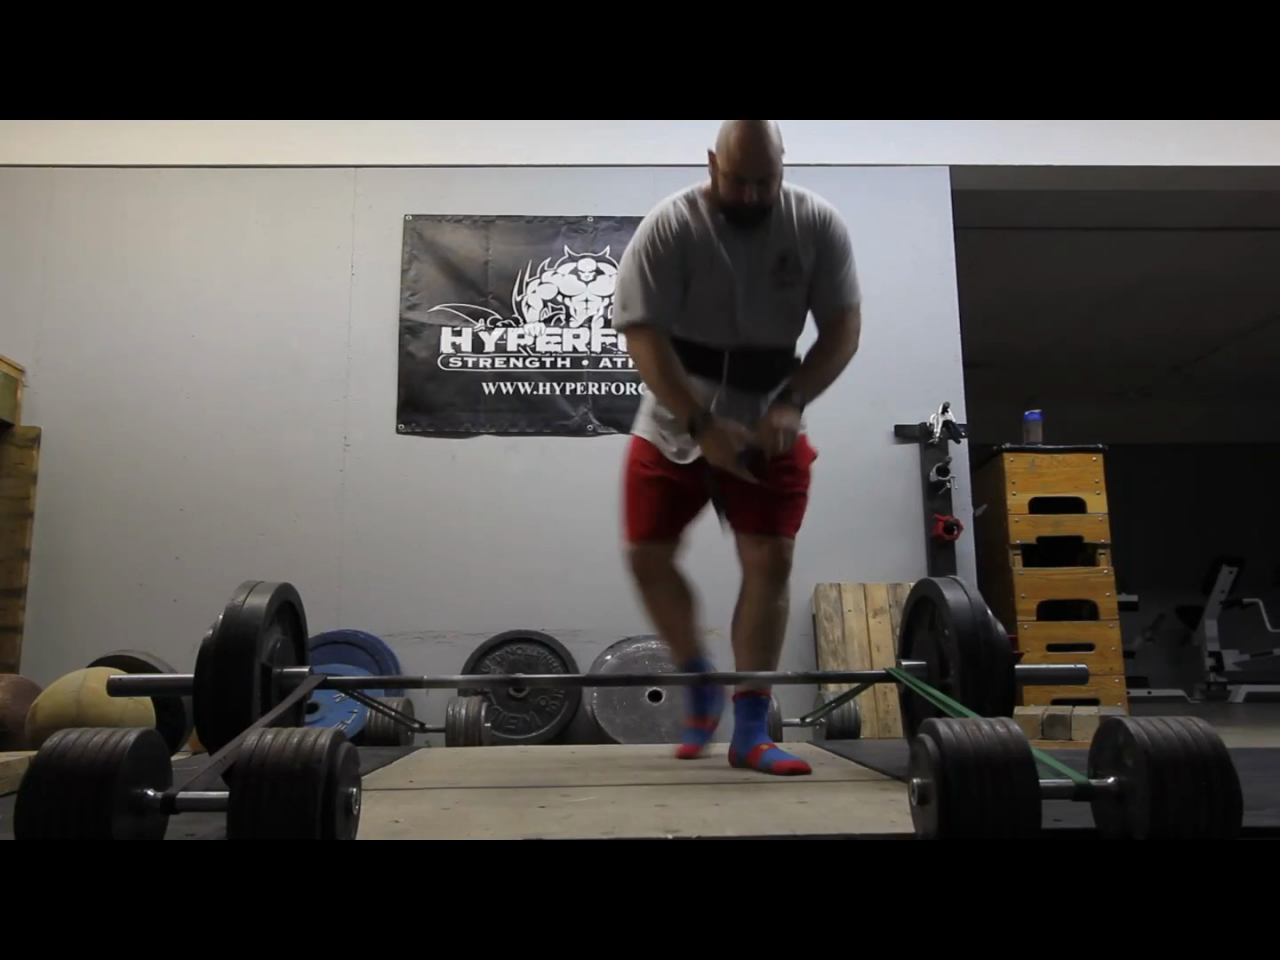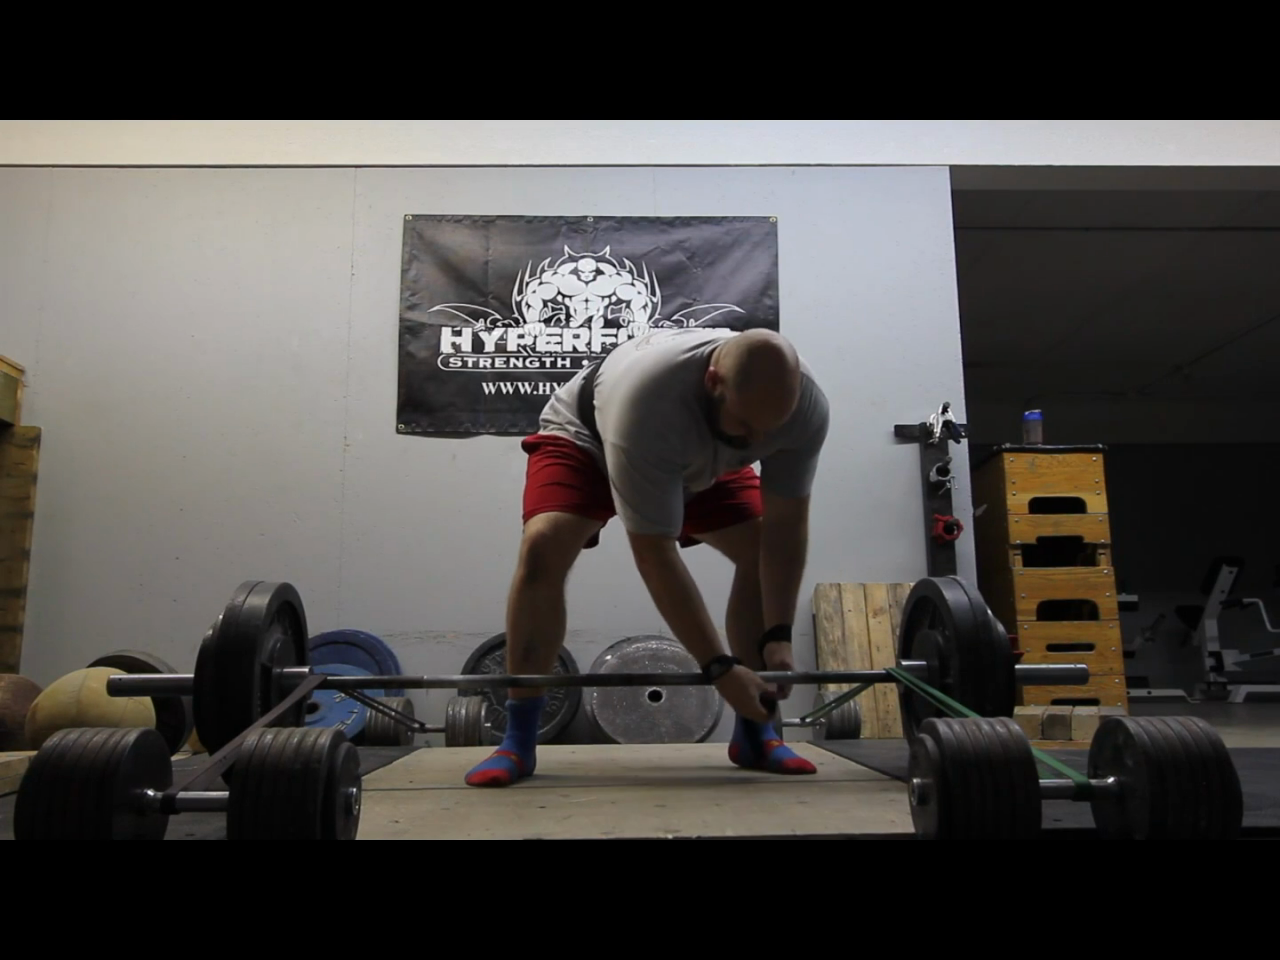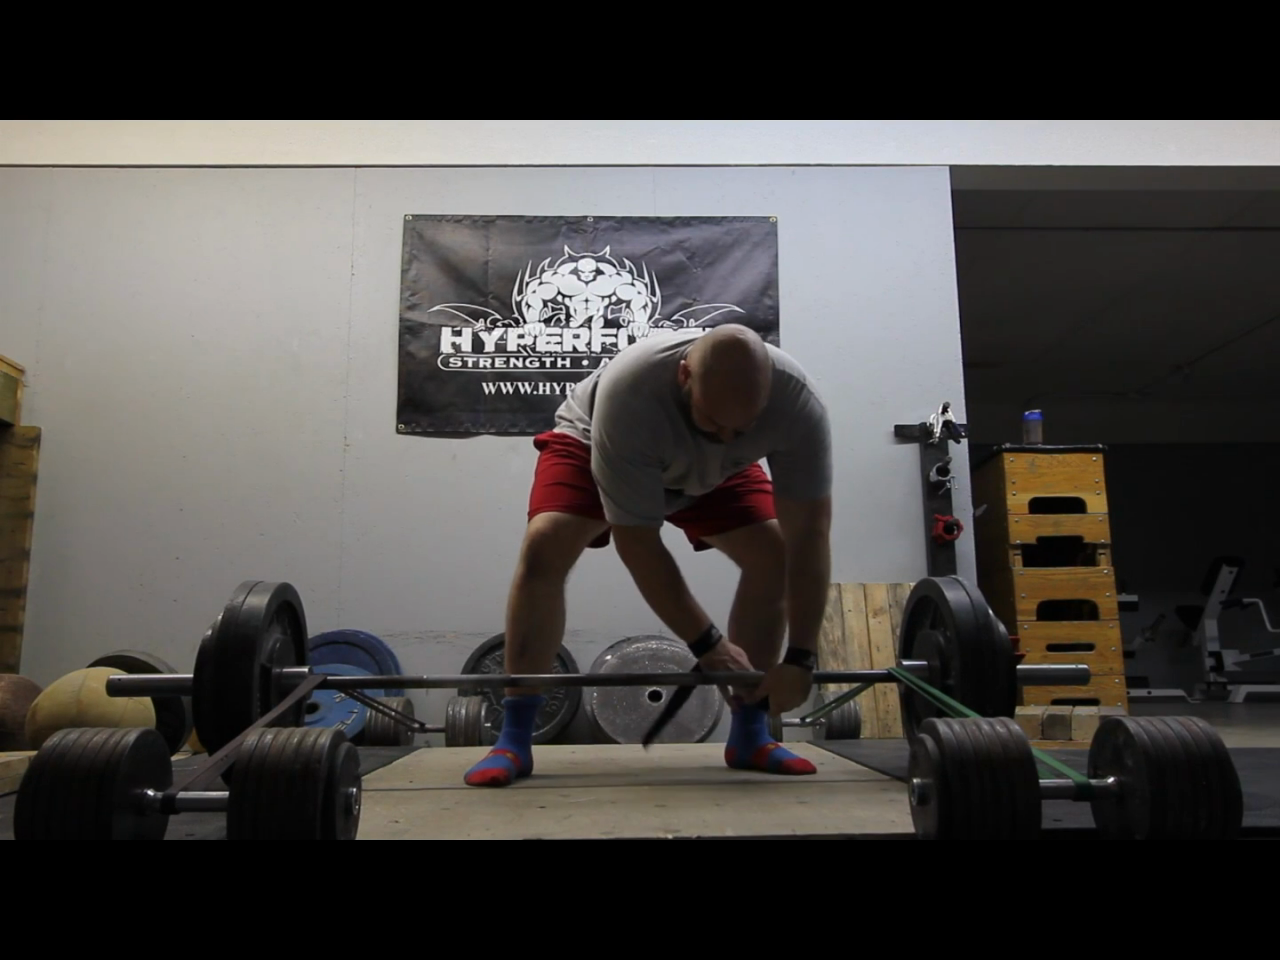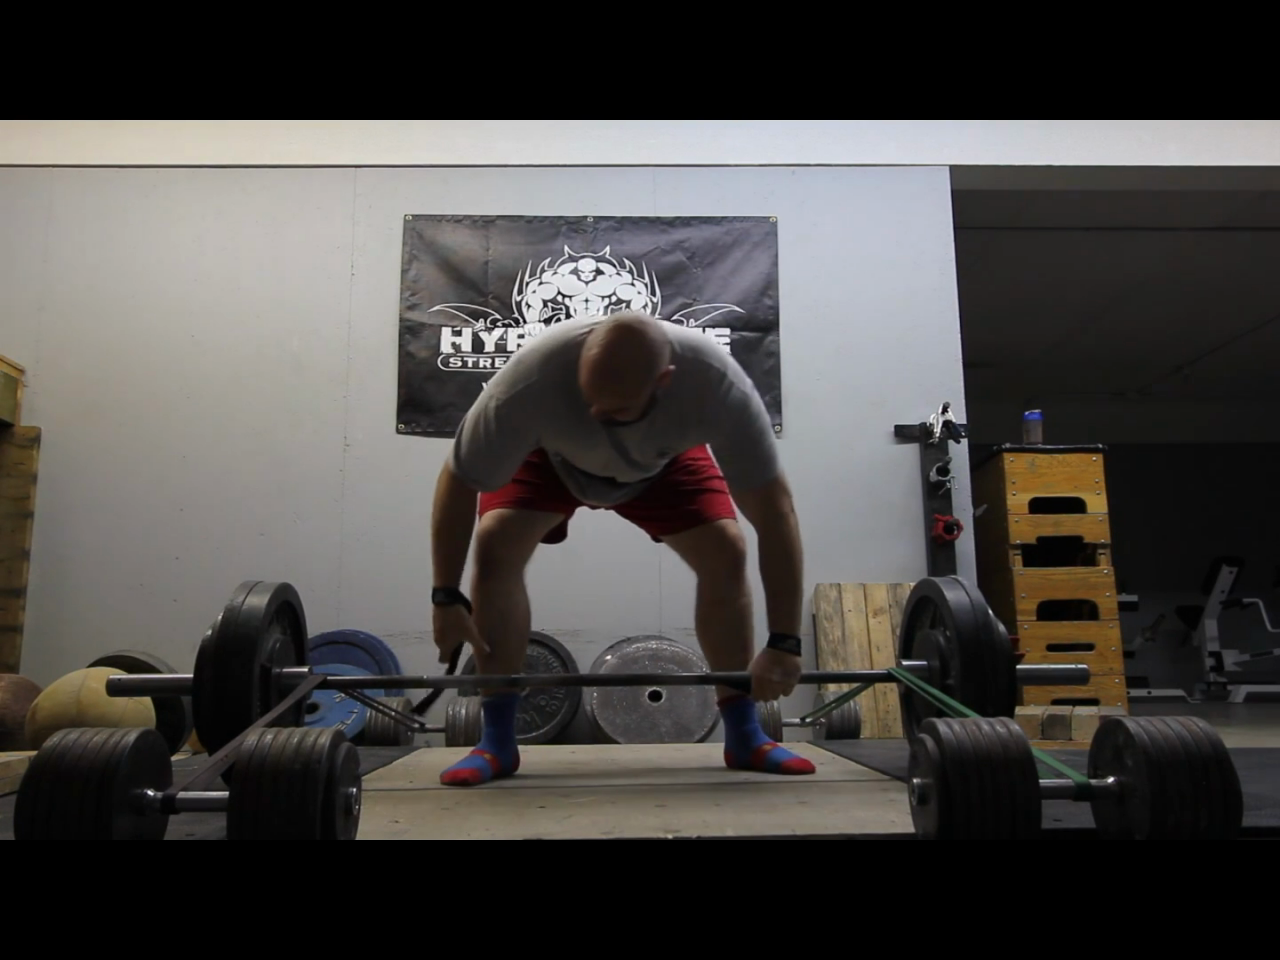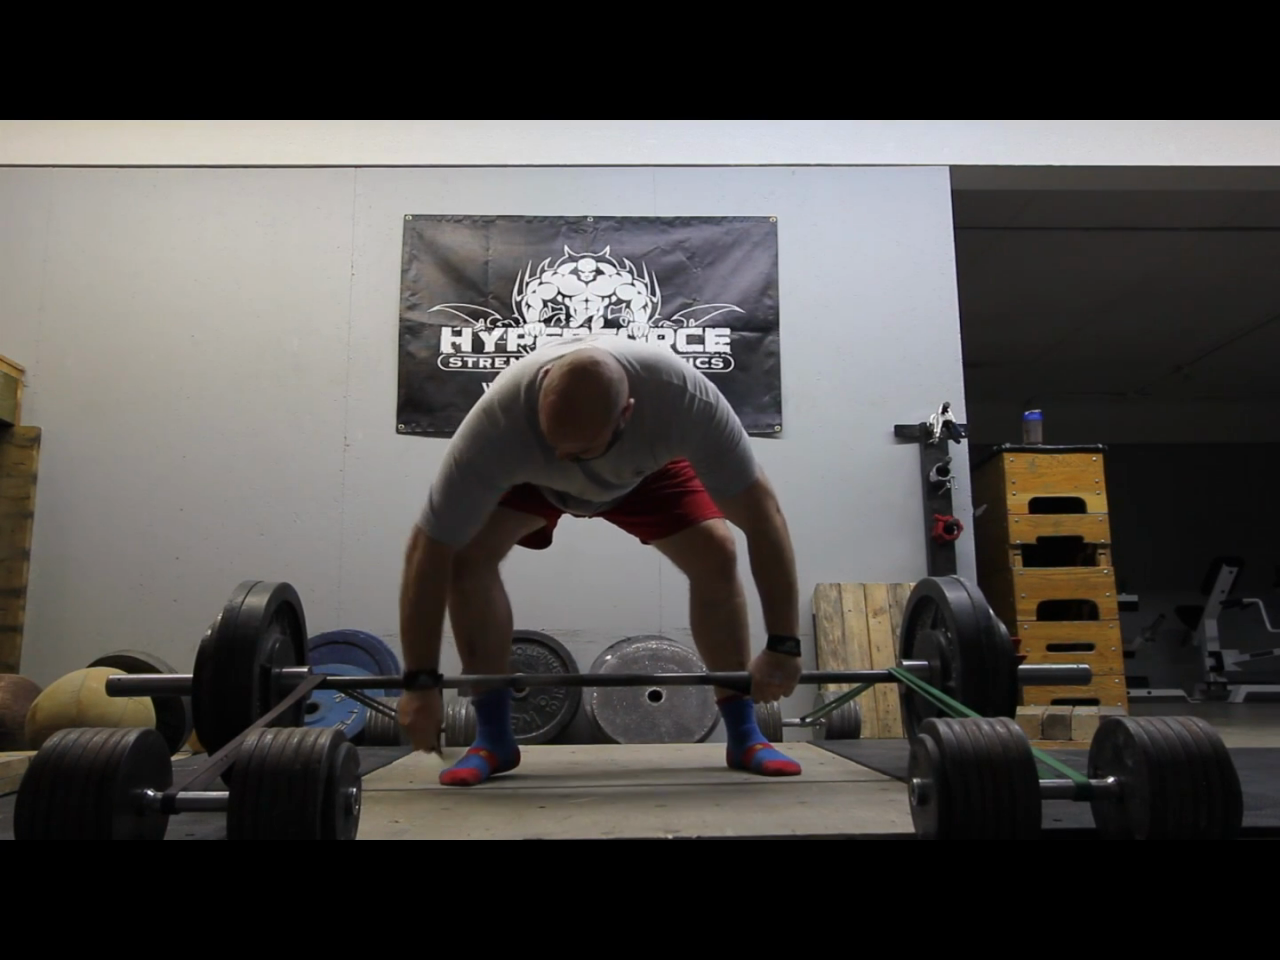
dt=1s
person 1, frame 1
left shoulder: (819, 225)
right shoulder: (668, 226)
left elbow: (844, 328)
right elbow: (642, 336)
left wrist: (789, 408)
right wrist: (704, 425)
left hip: (770, 418)
right hip: (674, 422)
left knee: (769, 558)
right knee: (647, 556)
left ankle: (750, 730)
right ankle: (702, 687)
person 1, frame 2
left shoulder: (806, 405)
right shoulder: (649, 404)
left elbow: (784, 525)
right elbow: (655, 555)
left wrist: (778, 637)
right wrist: (721, 667)
right hip: (586, 434)
left knee: (764, 550)
right knee: (543, 545)
left ankle: (752, 732)
right ankle: (519, 740)
person 1, frame 3
left shoulder: (797, 402)
right shoulder: (630, 394)
left elbow: (808, 537)
right elbow: (636, 542)
left wrist: (800, 658)
right wrist: (707, 644)
right hip: (591, 438)
left knee: (775, 553)
right knee: (544, 546)
left ankle: (749, 735)
right ankle: (514, 738)
person 1, frame 4
left shoulder: (717, 384)
right shoulder: (533, 379)
left elbow: (774, 510)
right elbow: (458, 482)
left wrist: (785, 643)
right wrist: (448, 598)
left hip: (662, 461)
right hip: (547, 454)
left knee: (725, 553)
right knee: (496, 546)
left ankle: (743, 735)
right ankle: (497, 739)
person 1, frame 5
left shoulder: (684, 399)
right shoulder: (499, 423)
left elbow: (761, 514)
right elbow: (432, 547)
left wrist: (783, 645)
right wrist: (420, 682)
left hip: (647, 467)
right hip: (525, 475)
left knee: (716, 555)
right knee: (469, 550)
left ankle: (743, 734)
right ankle: (494, 737)
